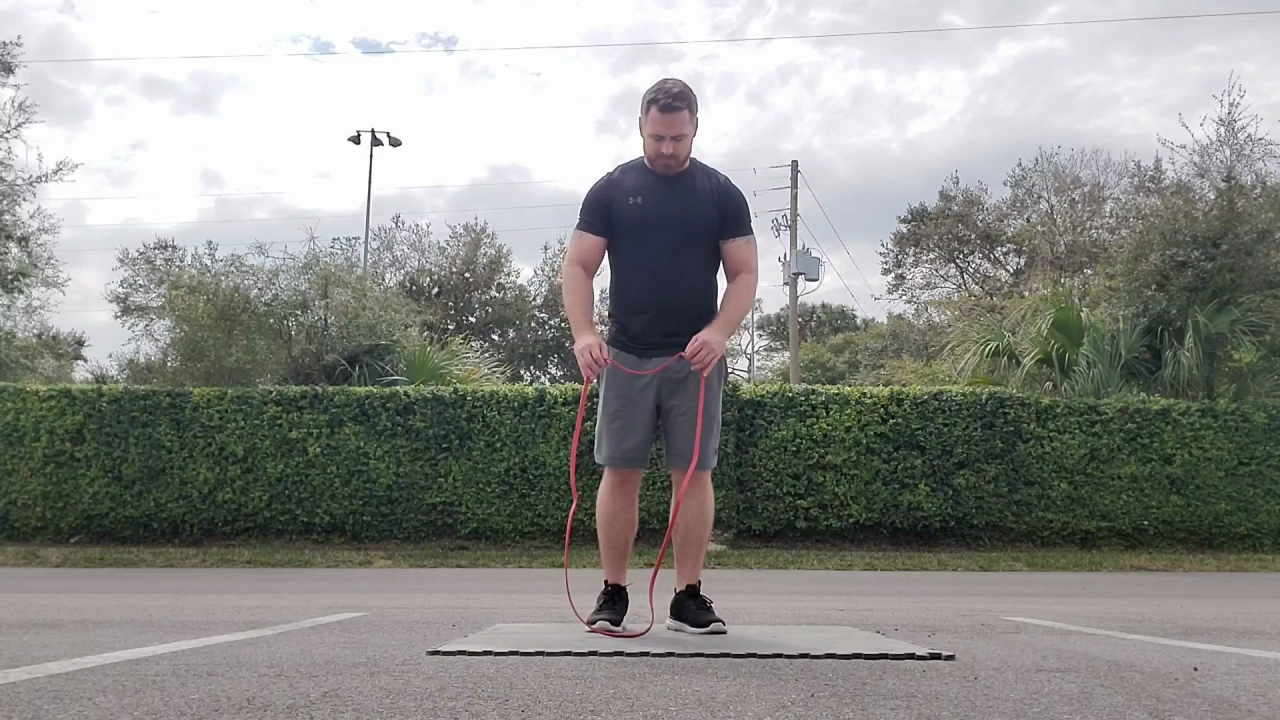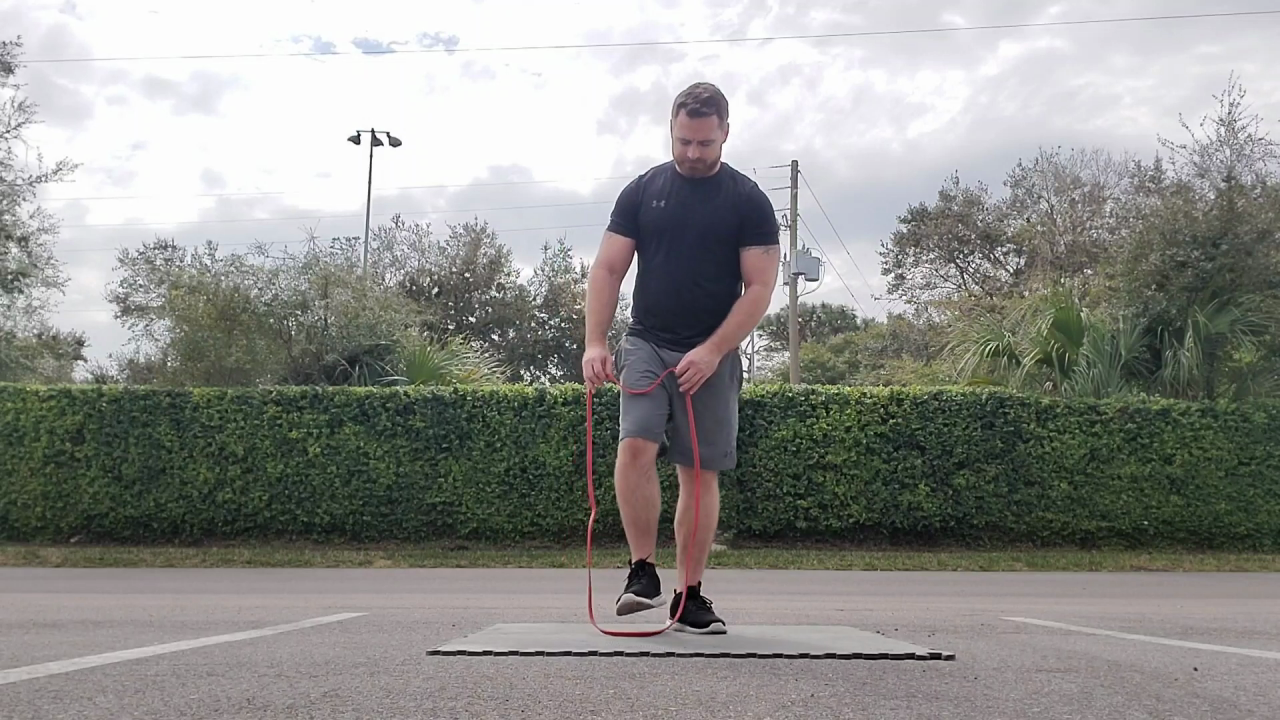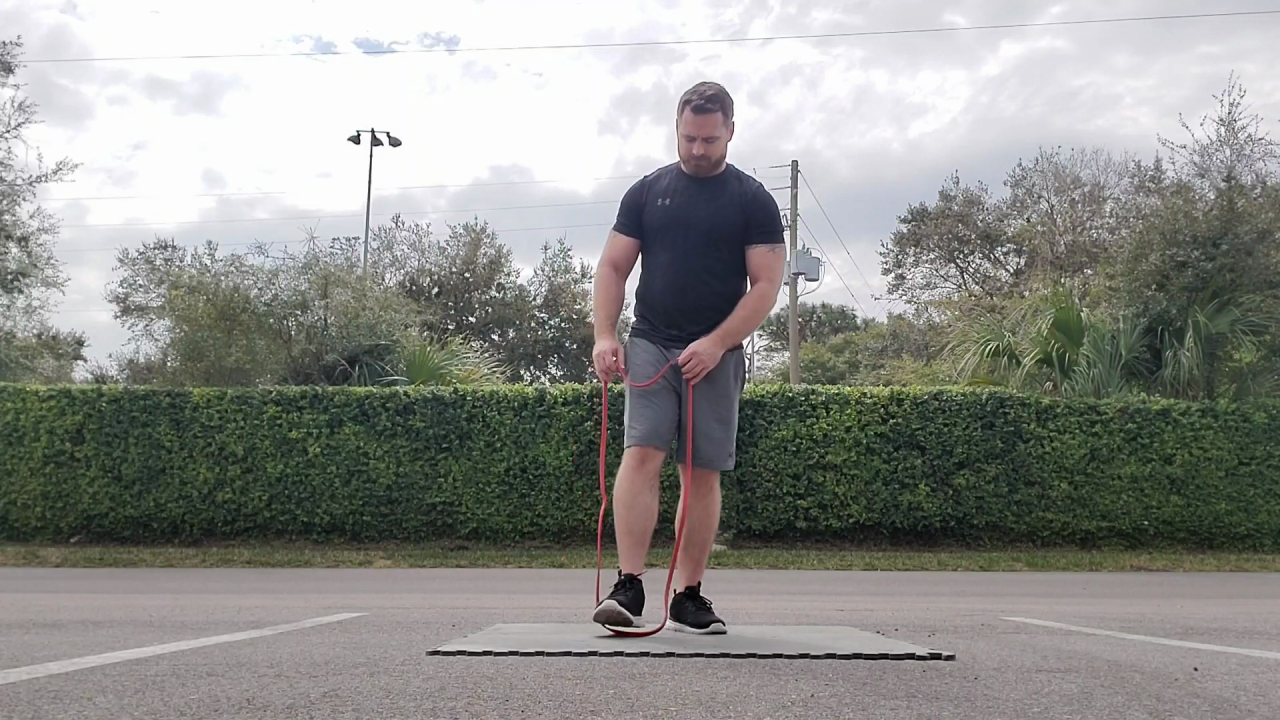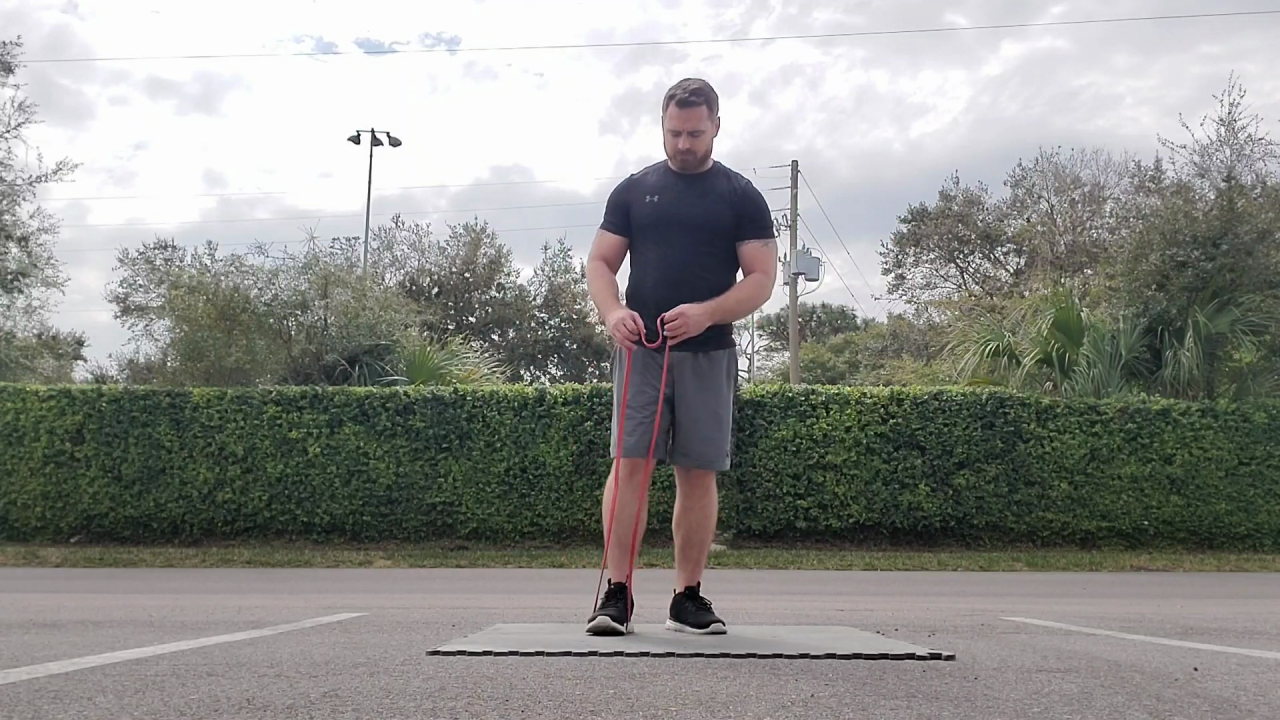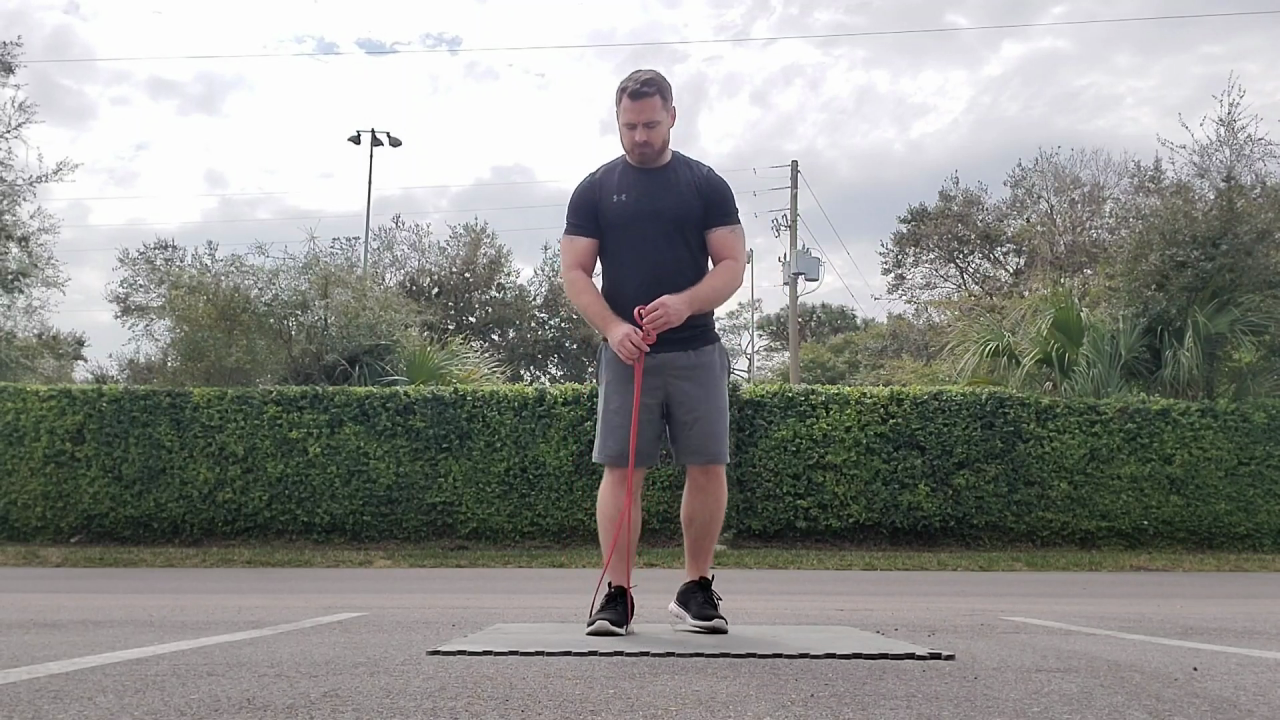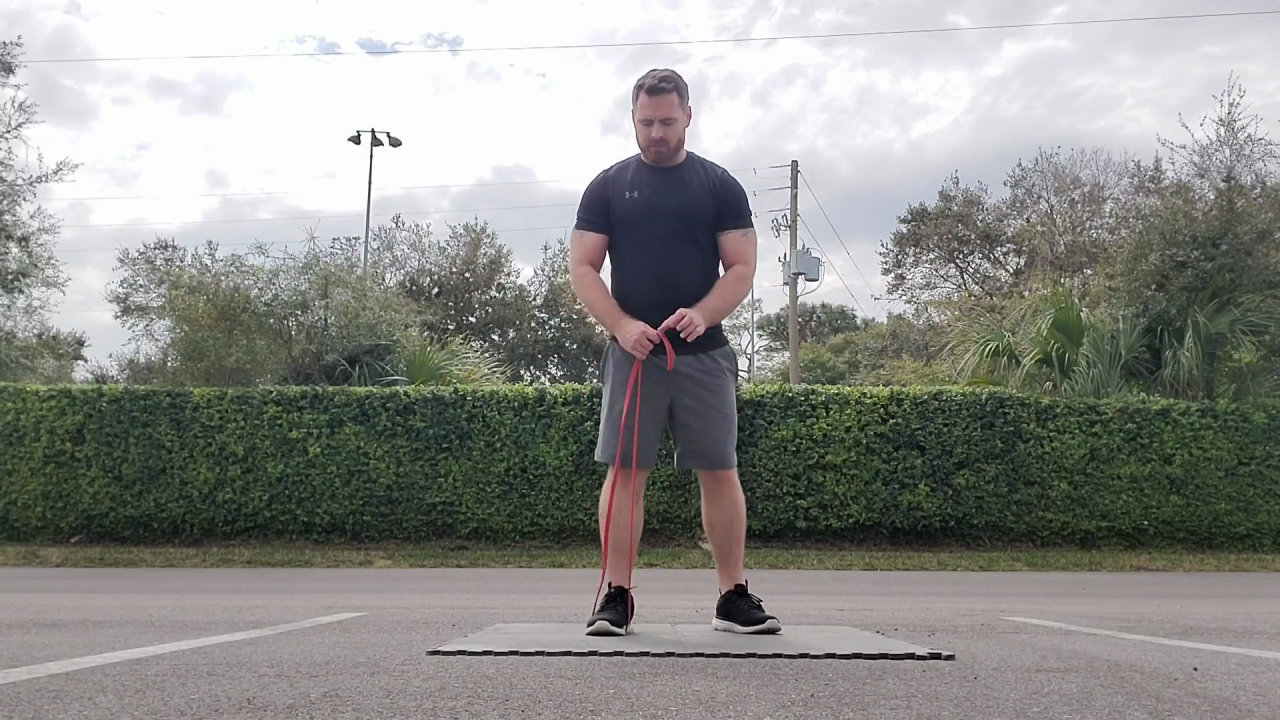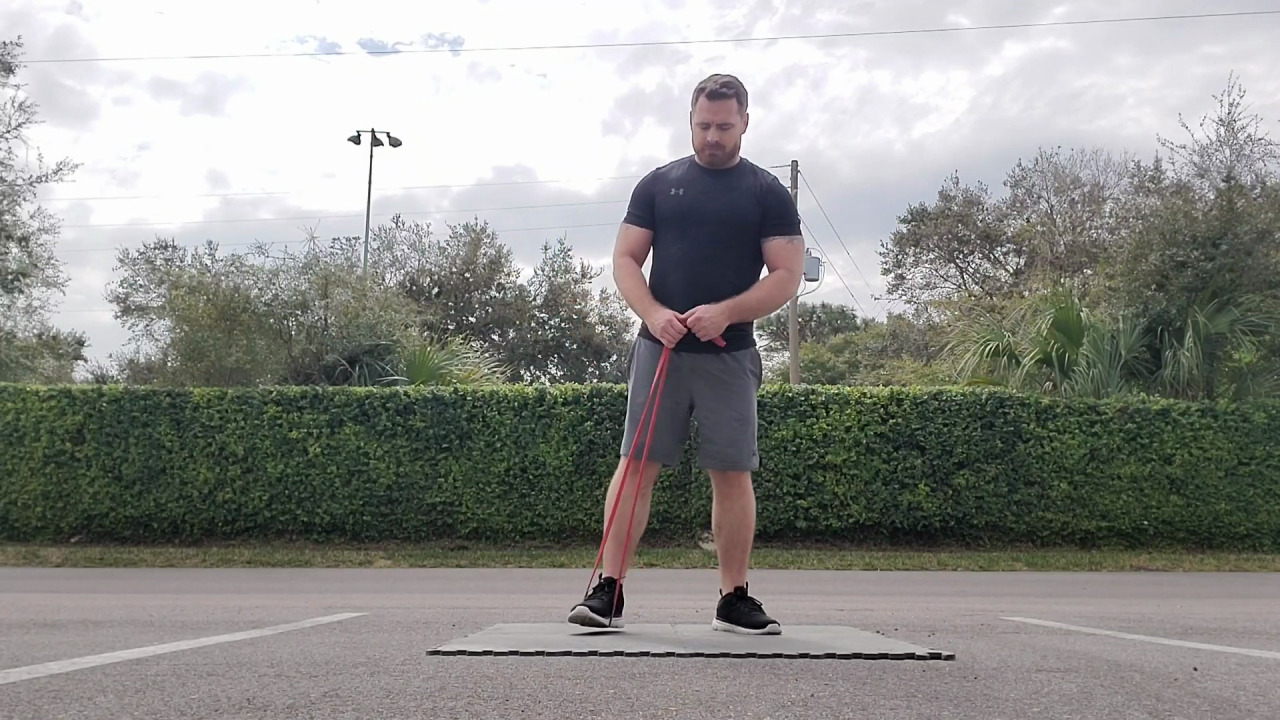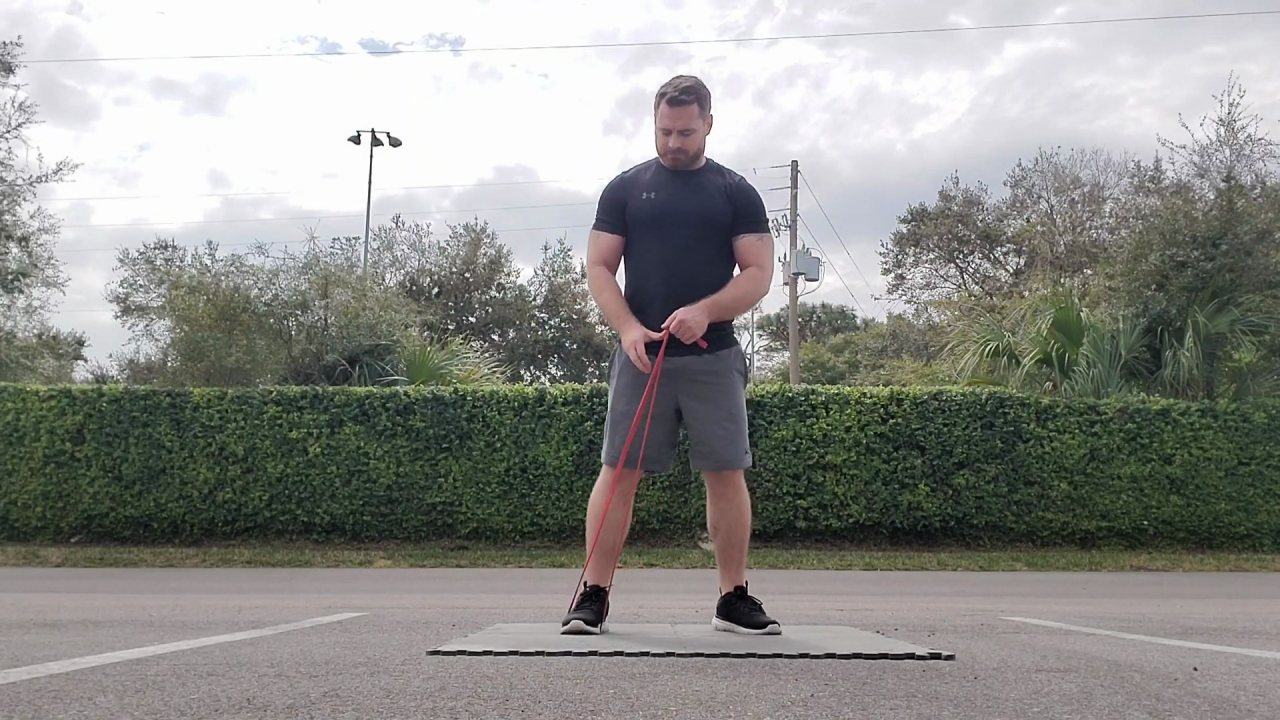
dt=0.4s
person 1, frame 1
left shoulder: (721, 193)
right shoulder: (611, 189)
left elbow: (744, 273)
right elbow: (577, 265)
left wrist: (720, 330)
right wrist: (584, 332)
left hip: (695, 359)
right hip: (628, 356)
left knee: (694, 474)
right knee: (621, 474)
left ankle: (688, 597)
right ankle: (613, 593)
person 1, frame 2
left shoulder: (748, 200)
right shoulder: (642, 191)
left elbow: (760, 287)
right elbow: (607, 268)
left wrist: (712, 351)
right wrist: (595, 342)
left hip: (713, 356)
right hip: (647, 345)
left knee: (700, 474)
right knee: (635, 449)
left ankle: (688, 596)
right ankle: (642, 570)
person 1, frame 3
left shoulder: (752, 199)
right shoulder: (646, 191)
left elbow: (765, 284)
right elbow: (612, 267)
left wrist: (717, 344)
right wrist: (604, 335)
left hip: (716, 355)
right hip: (650, 346)
left knee: (702, 473)
right knee: (641, 456)
left ankle: (687, 596)
right ankle: (628, 586)
person 1, frame 4
left shoulder: (740, 196)
right shoulder: (633, 190)
left elbow: (761, 278)
right elbow: (600, 261)
left wrist: (707, 313)
right wrist: (612, 310)
left hip: (708, 354)
right hip: (641, 351)
left knee: (698, 474)
right knee: (630, 466)
left ankle: (687, 597)
right ankle: (617, 594)
person 1, frame 5
left shoulder: (706, 184)
right shoulder: (595, 189)
left elbow: (732, 264)
right elbow: (575, 271)
left wrist: (686, 303)
right wrist: (612, 325)
left hip: (697, 351)
right hip: (626, 352)
left knee: (708, 468)
right knee: (621, 471)
left ankle: (696, 587)
right ankle: (617, 595)
person 1, frame 6
left shoulder: (720, 185)
right shoulder: (608, 186)
left elbow: (742, 267)
right elbow: (582, 268)
left wrist: (702, 315)
right wrist: (622, 324)
left hip: (705, 353)
right hip: (633, 352)
left knee: (719, 473)
right knee: (625, 472)
left ankle: (733, 596)
right ankle: (617, 596)
person 1, frame 7
left shoulder: (768, 192)
right shoulder: (658, 183)
left elbow: (785, 276)
right elbow: (625, 258)
left wrist: (726, 312)
right wrist: (652, 312)
left hip: (729, 354)
right hip: (659, 349)
left knee: (732, 474)
right knee: (638, 463)
left ankle: (734, 599)
right ankle: (608, 589)
person 1, frame 8
left shoulder: (736, 192)
right shoulder: (625, 188)
left elbow: (759, 273)
right elbow: (599, 267)
left wrist: (705, 311)
right wrist: (627, 328)
left hip: (713, 356)
right hip: (641, 355)
left knee: (726, 474)
right knee: (620, 471)
left ankle: (734, 597)
right ankle: (593, 595)
